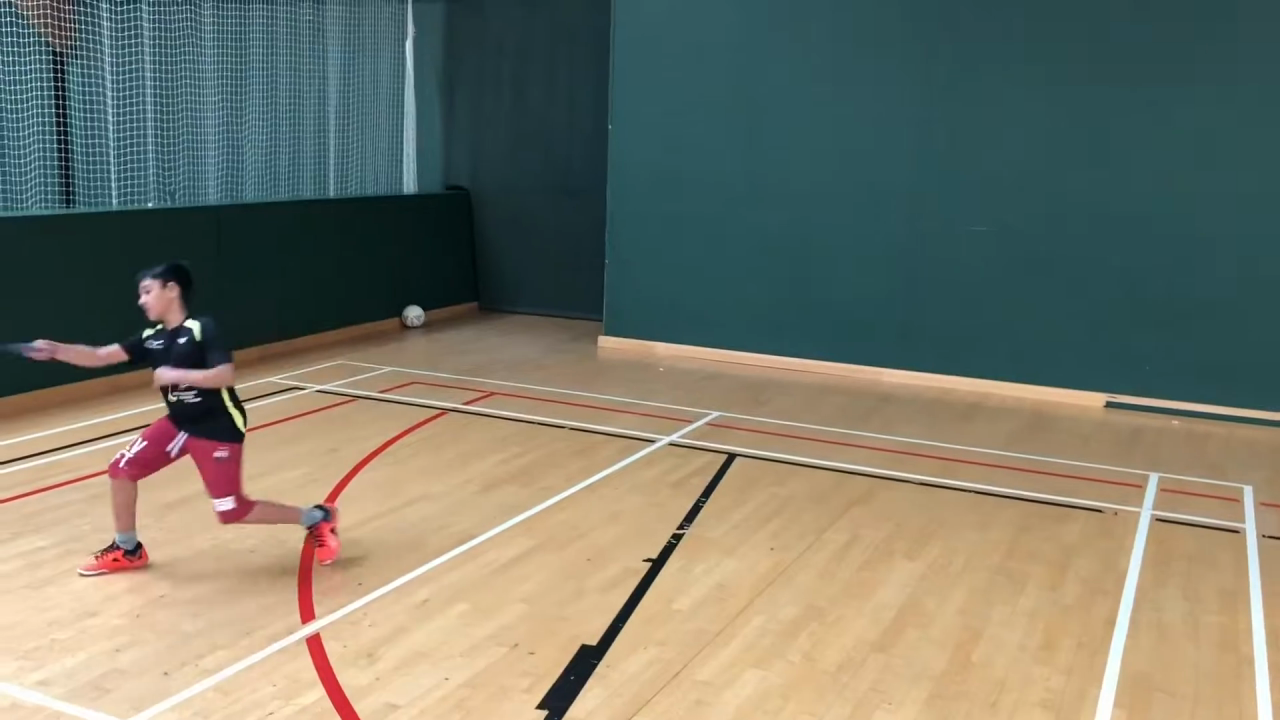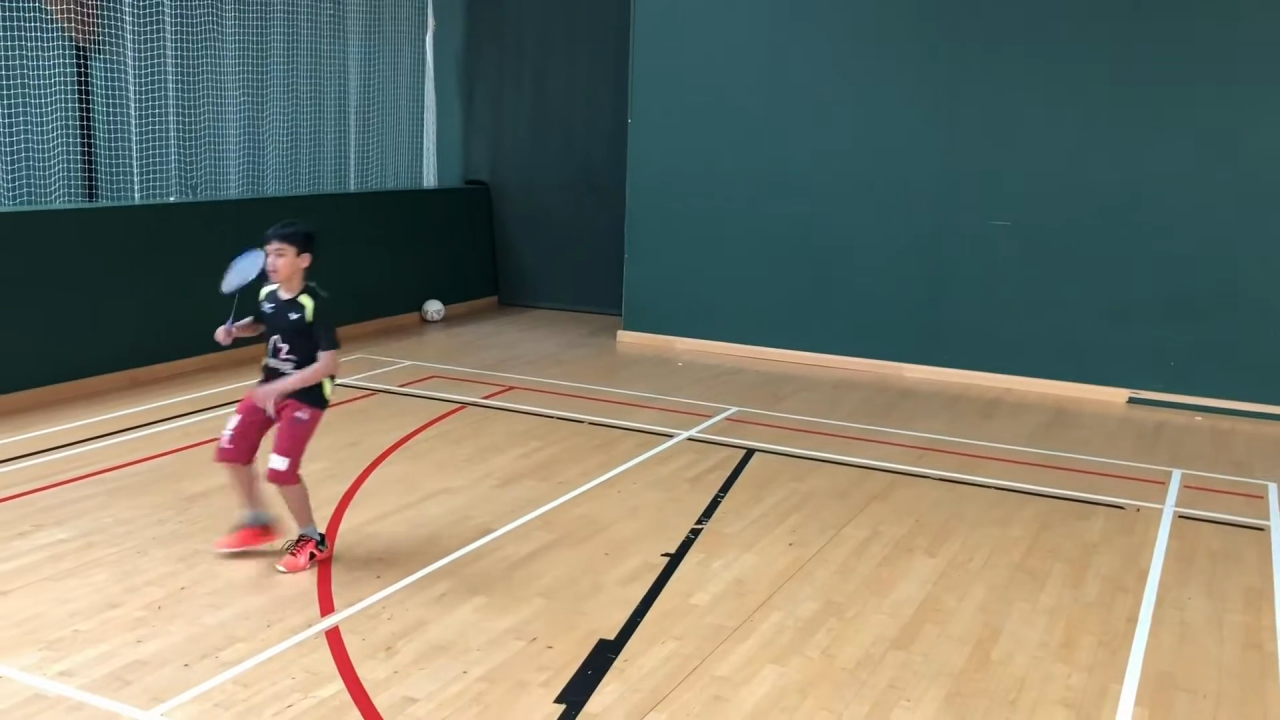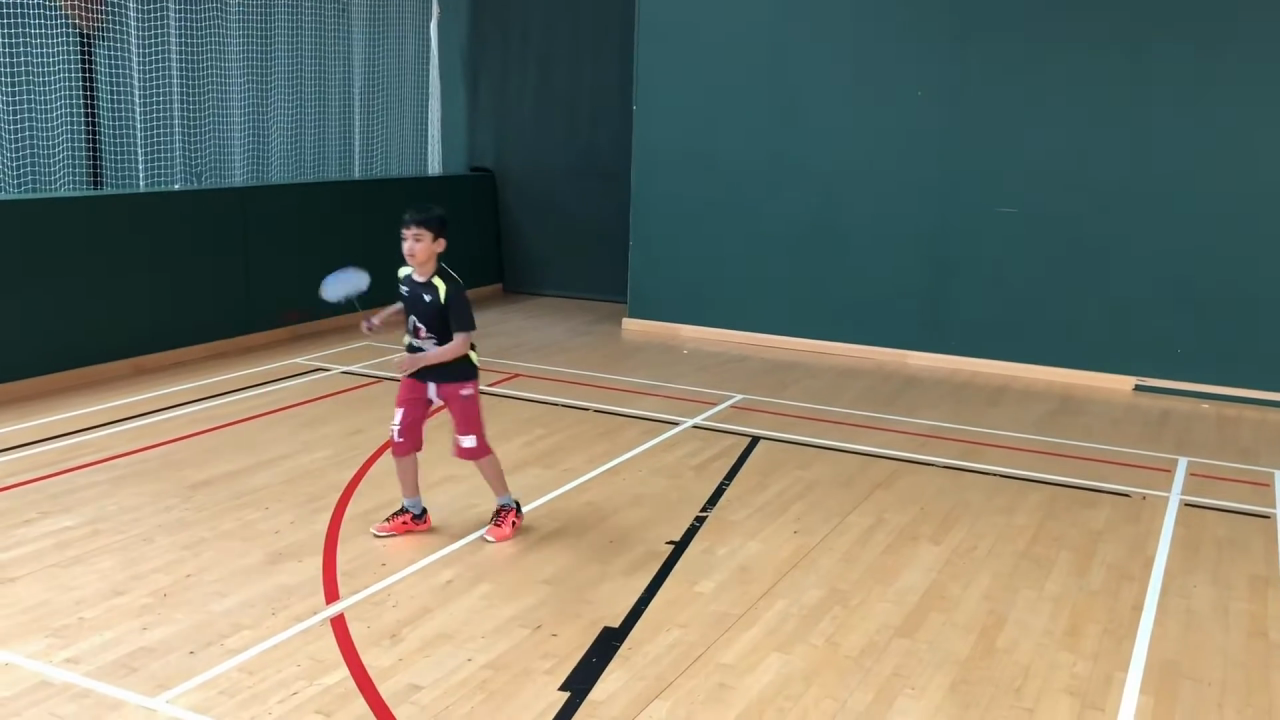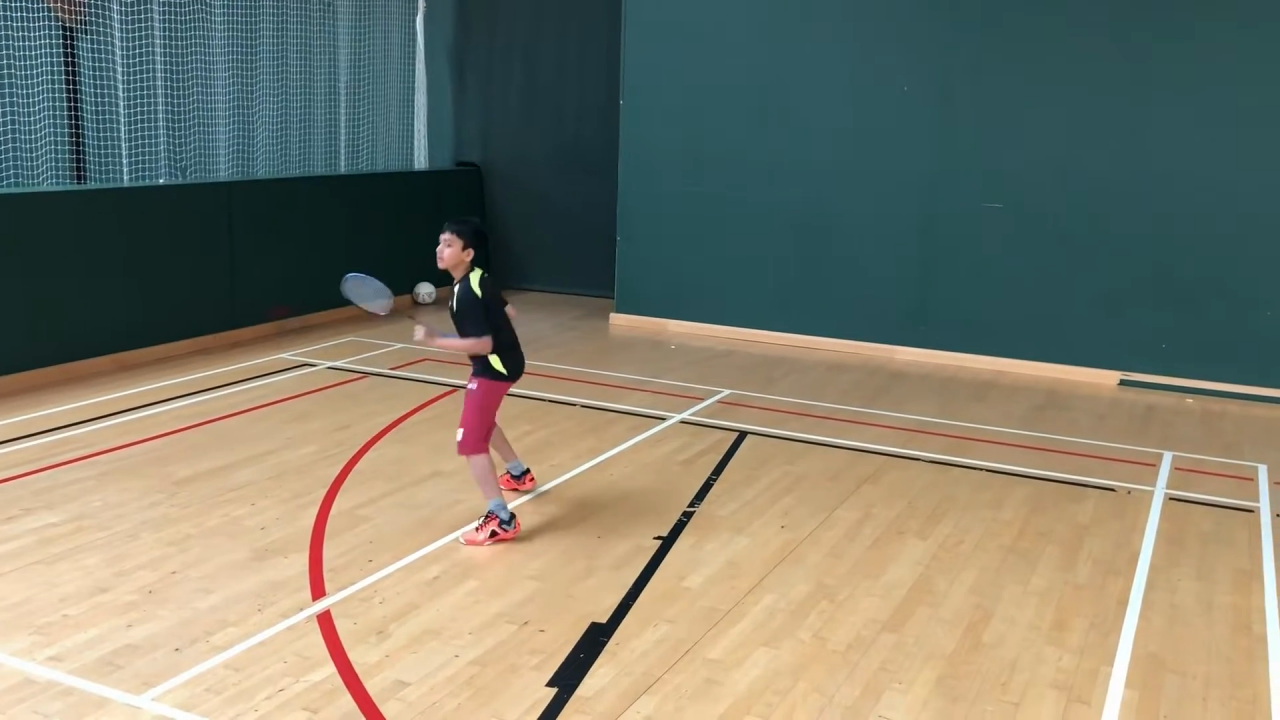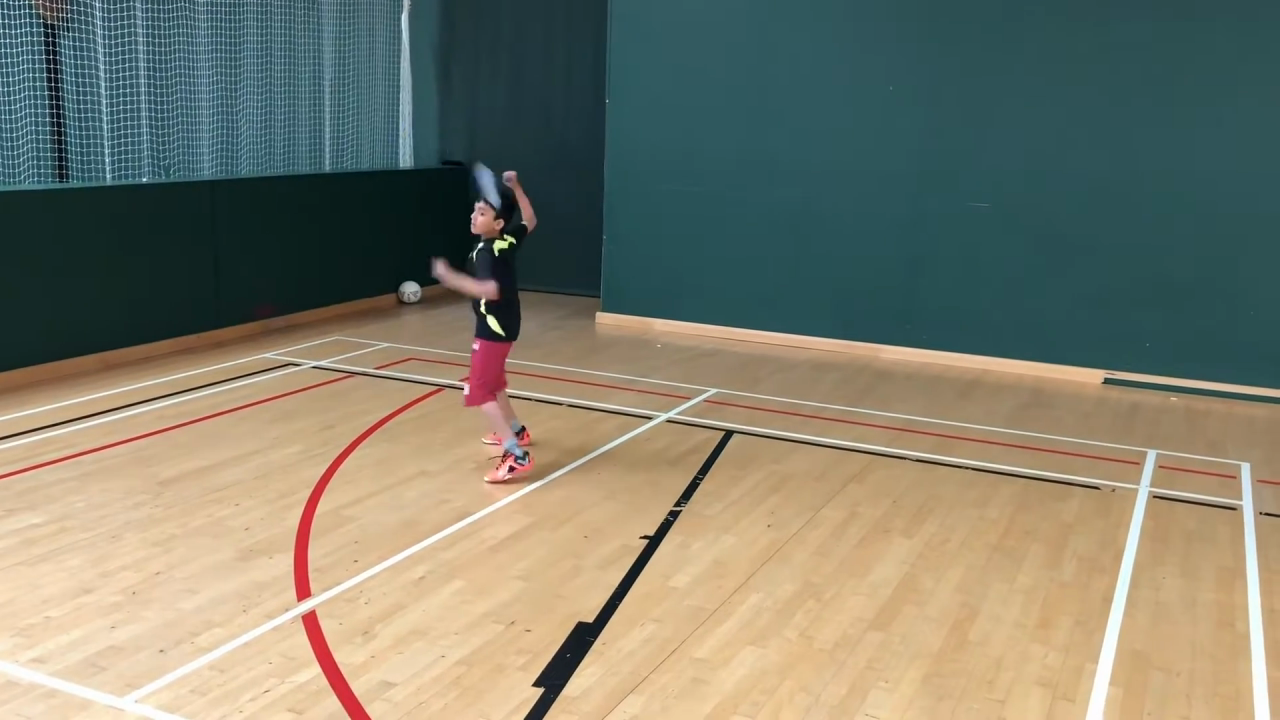
dt=0.5s
person 1, frame 1
left shoulder: (202, 332)
right shoulder: (150, 339)
left elbow: (226, 377)
right elbow: (101, 356)
left wrist: (175, 375)
right wrist: (55, 350)
left hip: (219, 430)
right hip: (180, 424)
left knee: (232, 510)
right knee: (122, 468)
left ankle: (317, 520)
right ankle: (127, 548)
person 1, frame 2
left shoulder: (315, 306)
right shoulder: (268, 295)
left elbow: (329, 363)
left wrist: (281, 387)
right wrist: (234, 330)
left hip: (303, 396)
right hip: (270, 390)
left knee: (281, 468)
right knee: (231, 450)
left ankle: (312, 539)
right ankle: (256, 521)
person 1, frame 3
left shoulder: (449, 288)
right shoulder: (406, 277)
left elbow: (460, 343)
left wrist: (420, 359)
right wrist: (383, 316)
left hip: (456, 374)
right hip: (418, 374)
left knee: (472, 444)
right knee: (401, 440)
left ankle: (507, 508)
right ankle: (413, 512)
person 1, frame 4
left shoulder: (465, 293)
right shoulder: (478, 280)
left elbow: (482, 345)
right elbow: (507, 313)
left wrist: (434, 341)
left hip: (494, 370)
right hip: (504, 364)
left knee: (470, 442)
right knee: (481, 424)
left ankle: (500, 518)
right ankle: (519, 472)
person 1, frame 5
left shoulder: (488, 252)
right shoulder: (507, 240)
left elbow: (490, 291)
right elbow: (530, 221)
left wrist: (450, 277)
right wrist: (515, 187)
left hip: (494, 330)
right hip: (503, 326)
left knee: (479, 394)
right knee: (491, 383)
left ankle: (517, 455)
right ankle: (516, 431)
